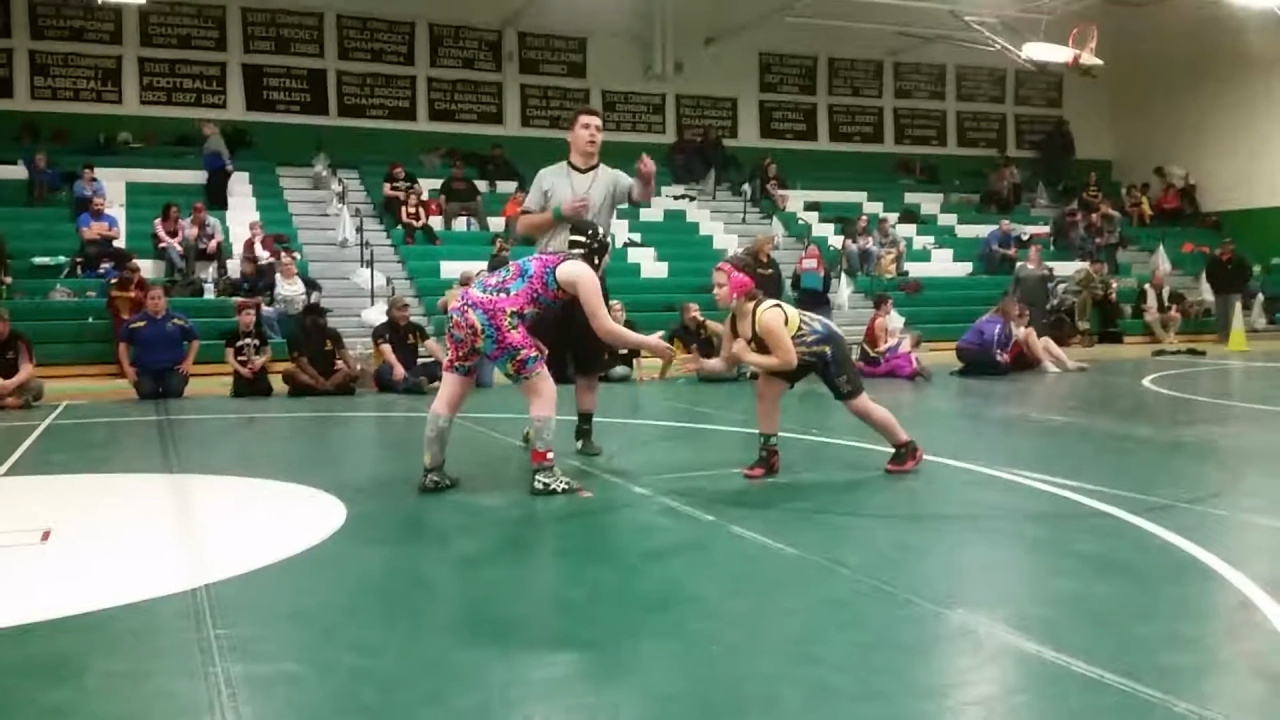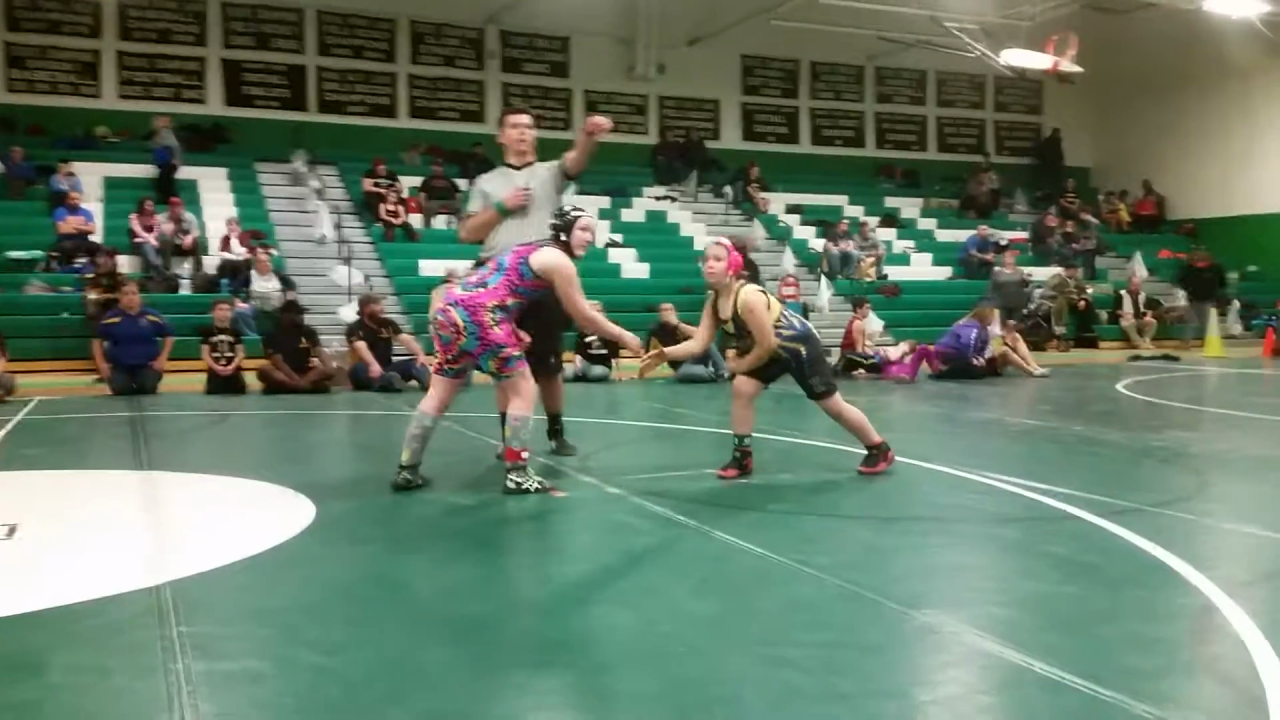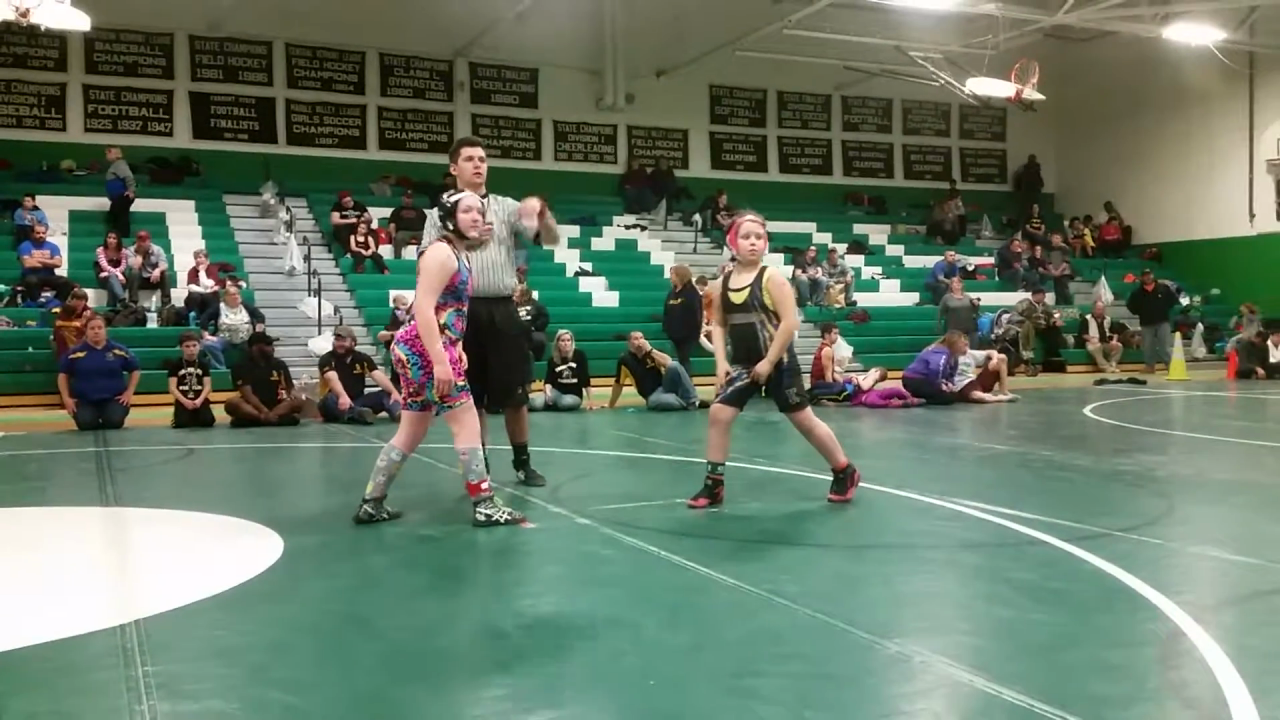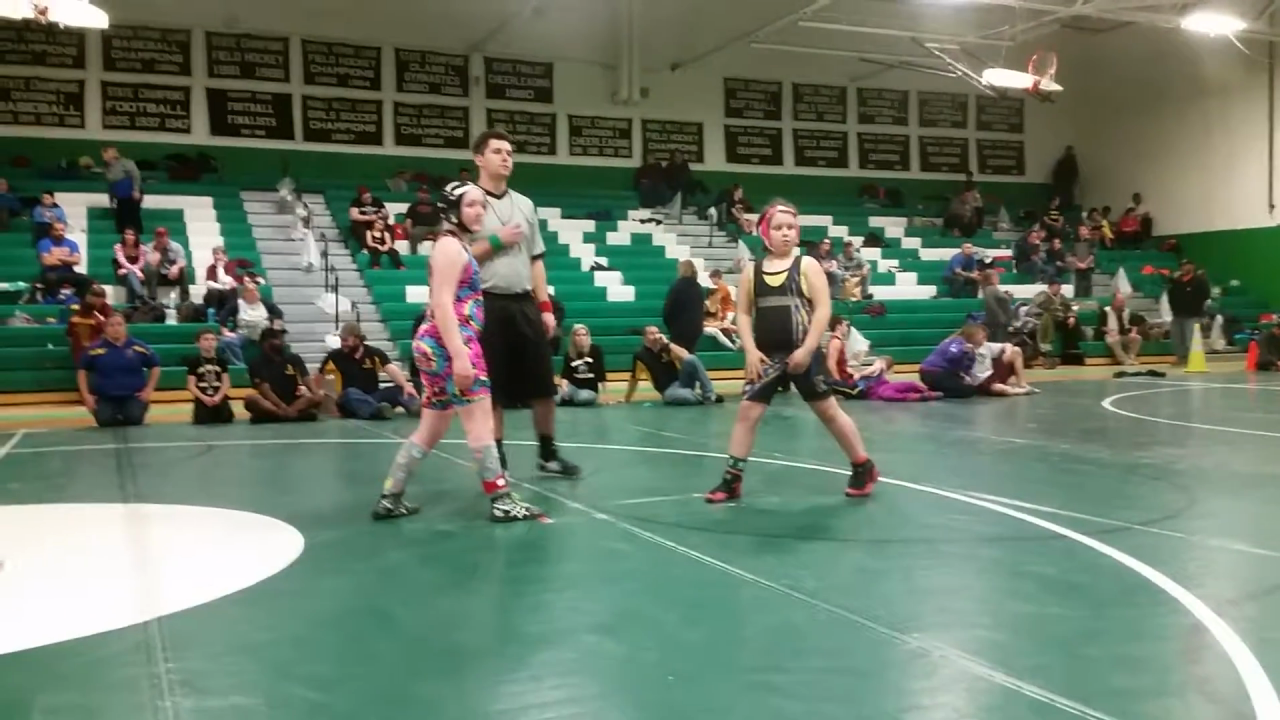
dt=1s
person 1, frame 1
left shoulder: (612, 179)
right shoulder: (548, 176)
left elbow: (639, 195)
right elbow: (522, 227)
left wrist: (646, 179)
right wrist: (559, 213)
left knee: (590, 363)
right knee: (543, 360)
left ankle: (584, 433)
person 1, frame 2
left shoulder: (549, 174)
right shoulder: (486, 182)
left elbow: (576, 160)
right elbow: (467, 233)
left wrist: (589, 134)
right wrist: (501, 207)
left knee: (549, 363)
left ankle: (556, 432)
person 1, frame 3
left shoulder: (507, 207)
right shoulder: (441, 214)
left elbow: (550, 238)
left wrist: (540, 212)
left hip: (501, 310)
right hip: (461, 312)
left knee: (515, 393)
right knee: (470, 397)
left ankle: (522, 462)
person 1, frame 4
left shoulder: (524, 205)
left wrist: (546, 307)
right wrist: (496, 241)
left hip: (523, 306)
right hip: (487, 307)
left knee: (543, 385)
right knee: (491, 391)
left ankle: (548, 454)
right ankle: (497, 460)
person 2, frame 1
left shoulder: (547, 260)
right shoulder: (583, 272)
right elbow: (605, 328)
left wrist: (530, 345)
right wrist: (648, 342)
left hip: (464, 307)
right hip: (494, 318)
left knee: (449, 395)
right knee: (543, 392)
left ankle: (432, 472)
right ankle: (544, 475)
person 2, frame 2
left shoulder: (532, 251)
right shoulder: (558, 259)
right elbow: (583, 315)
left wrist: (513, 332)
right wrist: (624, 337)
left hip: (450, 310)
right hip: (476, 318)
left knee: (439, 394)
right knee: (523, 391)
left ankle: (407, 470)
right ankle: (517, 474)
person 2, frame 3
left shoulder: (459, 254)
right shoulder: (441, 252)
right elbow: (423, 309)
left wrist: (457, 348)
right wrist: (441, 360)
left hip: (415, 350)
right hip: (425, 350)
left knee: (410, 434)
right knee: (466, 423)
left ankle: (371, 503)
right ankle: (484, 505)
person 2, frame 4
left shoulder: (459, 246)
right shoulder: (450, 245)
right elbow: (442, 305)
right wrist: (460, 355)
left hip: (439, 345)
right hip: (450, 344)
left knee: (431, 429)
right knee: (481, 422)
left ankle: (390, 499)
right ankle: (502, 501)
person 3, frame 1
left shoulder: (767, 316)
right shoulder: (732, 322)
left elbow: (788, 361)
right elbow: (726, 362)
left wrist: (748, 356)
right wrist: (702, 364)
left hip: (826, 345)
right hip: (800, 350)
left knee: (858, 405)
right knee: (765, 390)
left ankle: (907, 447)
right ankle: (768, 456)
person 3, frame 2
left shoulder: (750, 297)
right shoulder: (714, 303)
left elbow: (767, 344)
right elbow: (698, 344)
left wrist: (742, 363)
right wrist: (665, 353)
left hip: (801, 346)
right hip: (773, 350)
left knee: (832, 404)
right knee: (741, 389)
left ankle: (879, 449)
right ankle: (742, 457)
person 3, frame 3
left shoulder: (772, 277)
right shoulder: (723, 283)
left elbow: (790, 322)
right elbow: (718, 324)
left wrist: (769, 361)
right wrist: (721, 360)
left hip: (778, 362)
right hip: (741, 363)
left knee: (804, 420)
right knee: (718, 415)
left ankle: (845, 472)
right ankle: (713, 485)
person 3, frame 4
left shoulder: (807, 265)
right shoulder: (752, 271)
left elbow: (823, 310)
right elbow: (743, 313)
left wrist: (807, 349)
right wrist: (750, 350)
left hip: (801, 353)
right hip: (766, 356)
left knee: (828, 410)
right knee: (747, 412)
left ankle: (864, 468)
right ankle: (731, 480)
